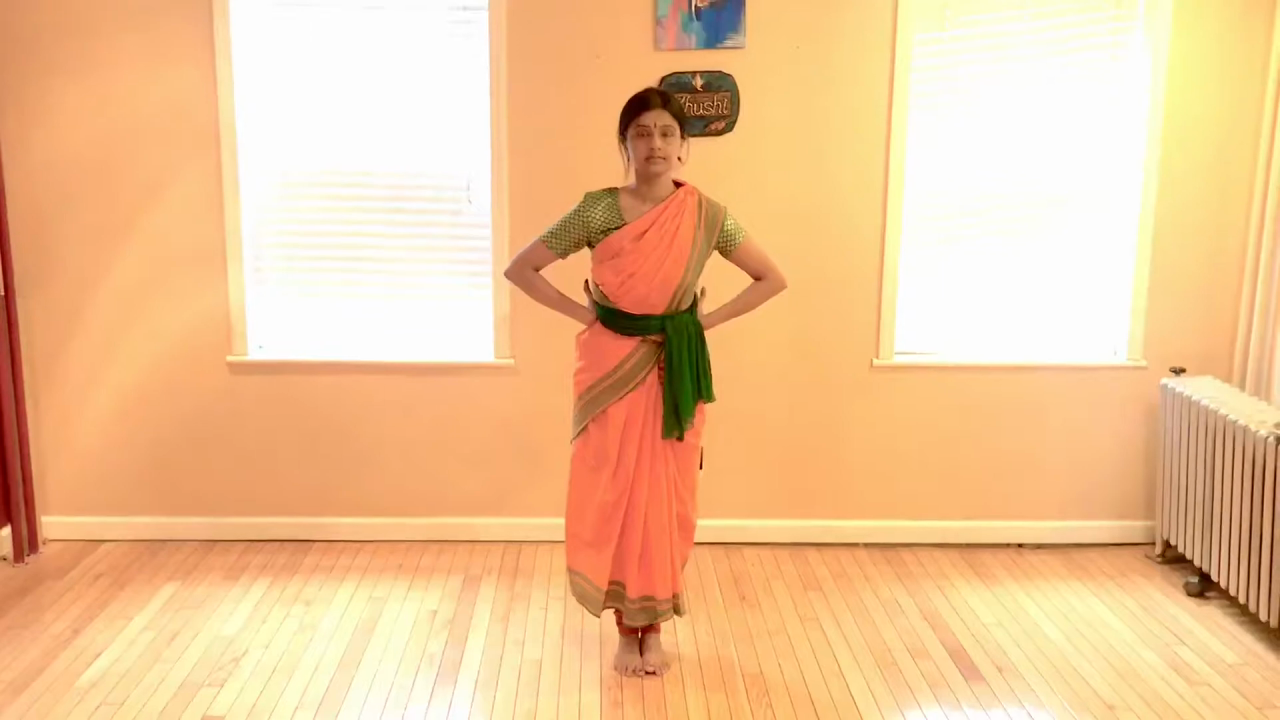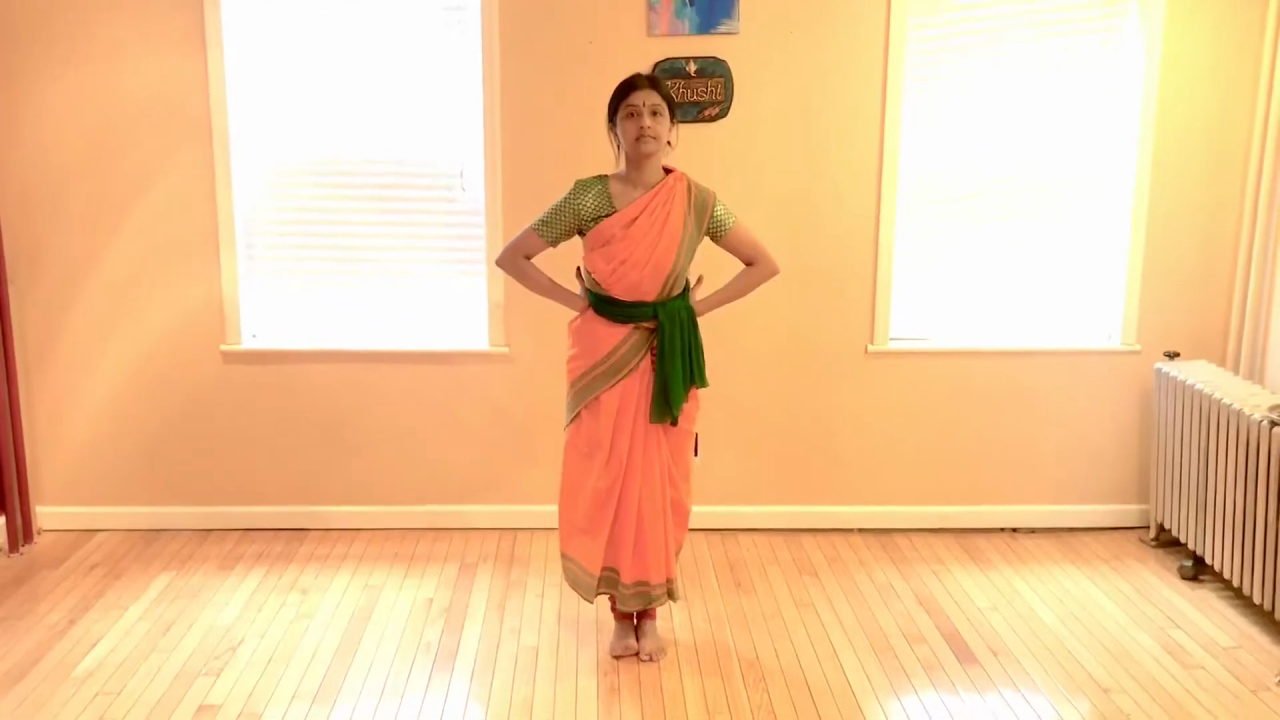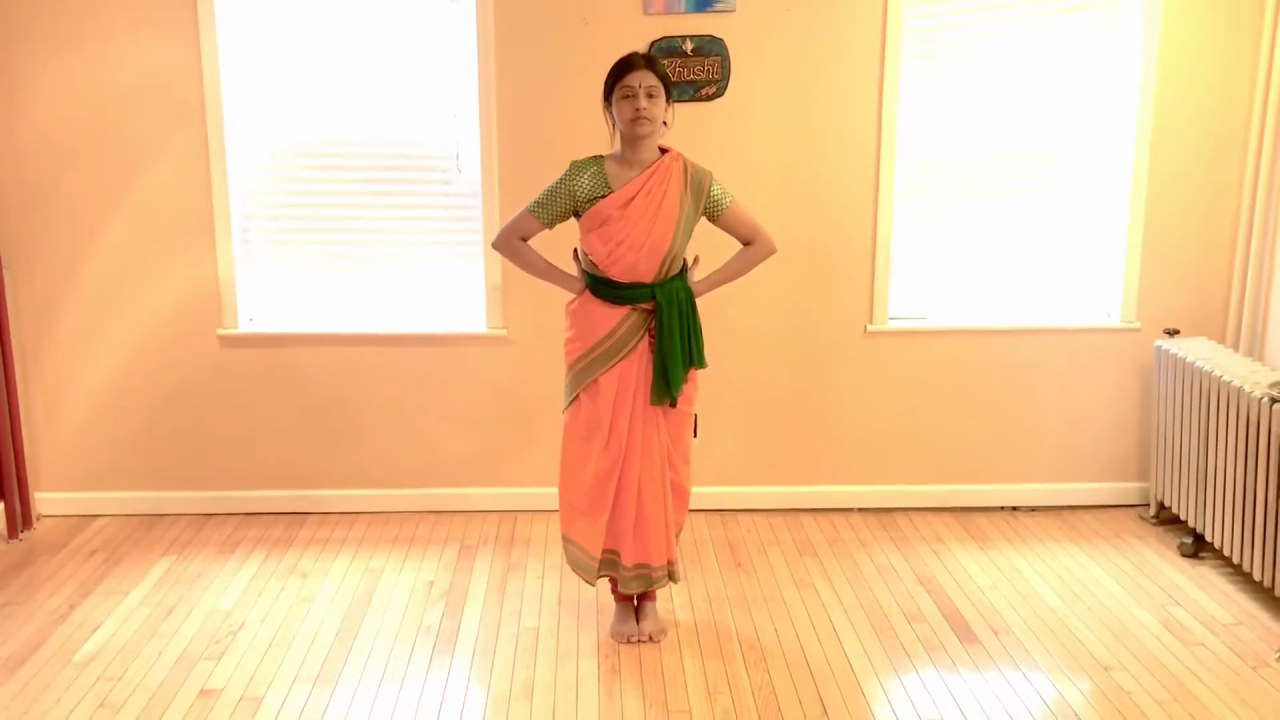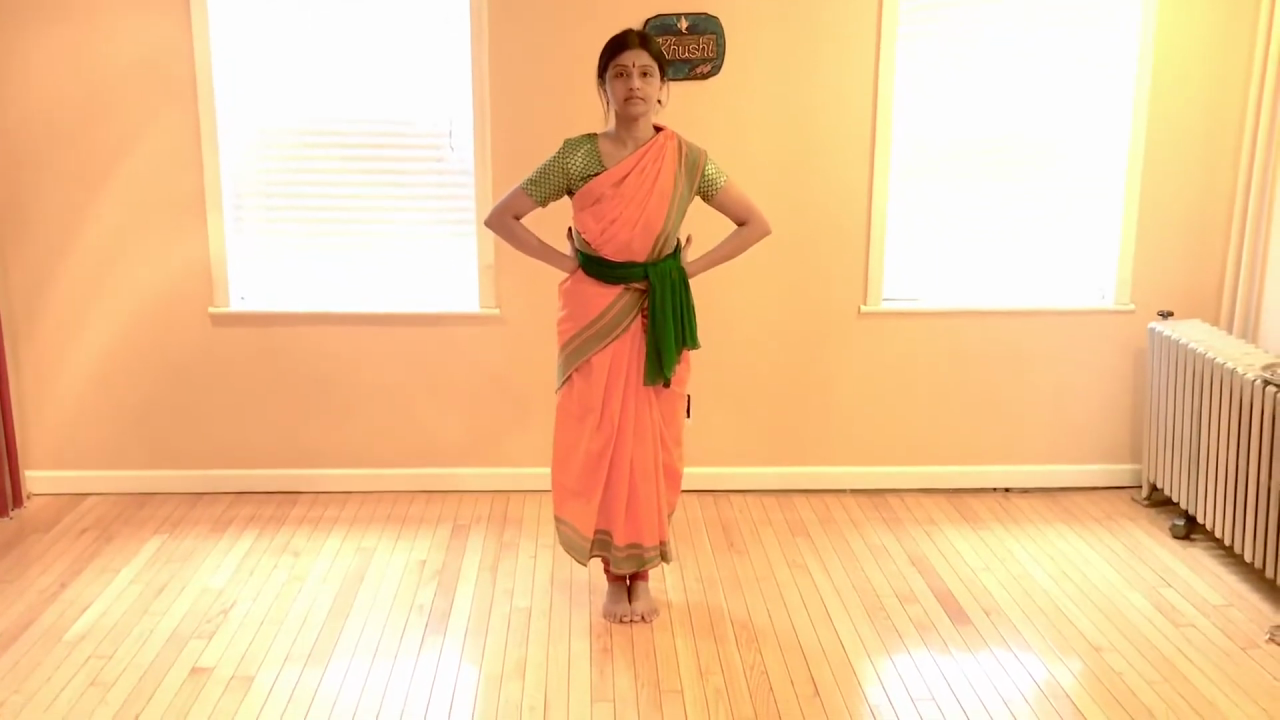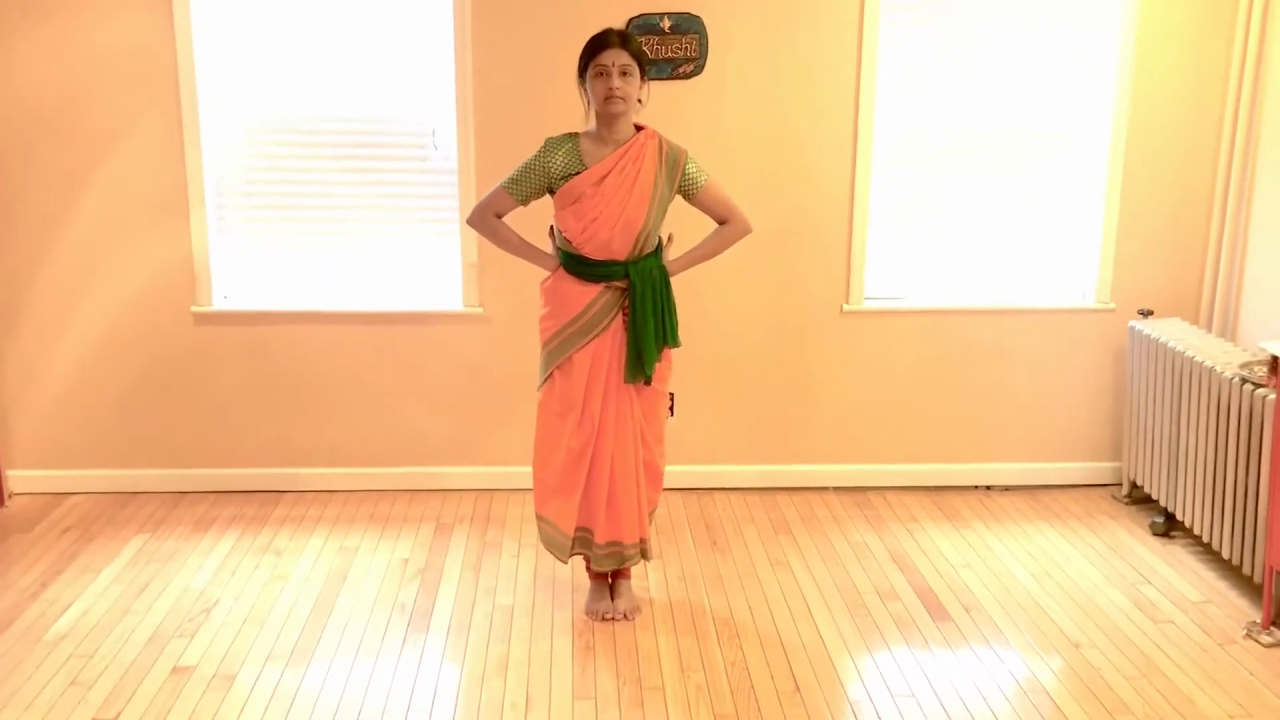
dt=0.7s
person 1, frame 1
left shoulder: (706, 216)
right shoulder: (596, 210)
left elbow: (771, 278)
right elbow: (520, 268)
left wrist: (708, 319)
right wrist: (582, 312)
left hip: (674, 372)
right hip: (611, 368)
left knee: (666, 497)
right knee: (614, 495)
left ankle: (654, 627)
right ankle: (626, 628)
person 1, frame 2
left shoulder: (696, 201)
right shoulder: (587, 197)
left elbow: (764, 264)
right elbow: (511, 257)
left wrist: (700, 305)
right wrist: (575, 300)
left hip: (667, 357)
right hip: (604, 355)
left knee: (660, 482)
right knee: (606, 481)
left ankle: (649, 612)
right ankle: (621, 614)
person 1, frame 3
left shoulder: (693, 181)
right shoulder: (583, 178)
left elbow: (761, 243)
right elbow: (507, 239)
left wrist: (698, 287)
right wrist: (573, 282)
left hip: (666, 339)
right hip: (602, 336)
left knee: (658, 464)
right knee: (606, 463)
left ankle: (651, 593)
right ankle: (622, 596)
person 1, frame 4
left shoulder: (687, 160)
right shoulder: (577, 156)
left elbow: (756, 223)
right elbow: (500, 216)
left wrist: (693, 267)
right wrist: (565, 262)
left hip: (658, 318)
right hip: (595, 316)
left knee: (651, 443)
right knee: (599, 443)
left ankle: (642, 573)
right ankle: (614, 575)
person 1, frame 5
left shoulder: (668, 159)
right shoulder: (558, 155)
left elbow: (736, 223)
right elbow: (482, 215)
left wrist: (674, 265)
right wrist: (546, 260)
left hip: (639, 316)
right hip: (576, 313)
left knee: (632, 441)
right knee: (580, 440)
left ankle: (625, 570)
right ankle: (596, 573)
